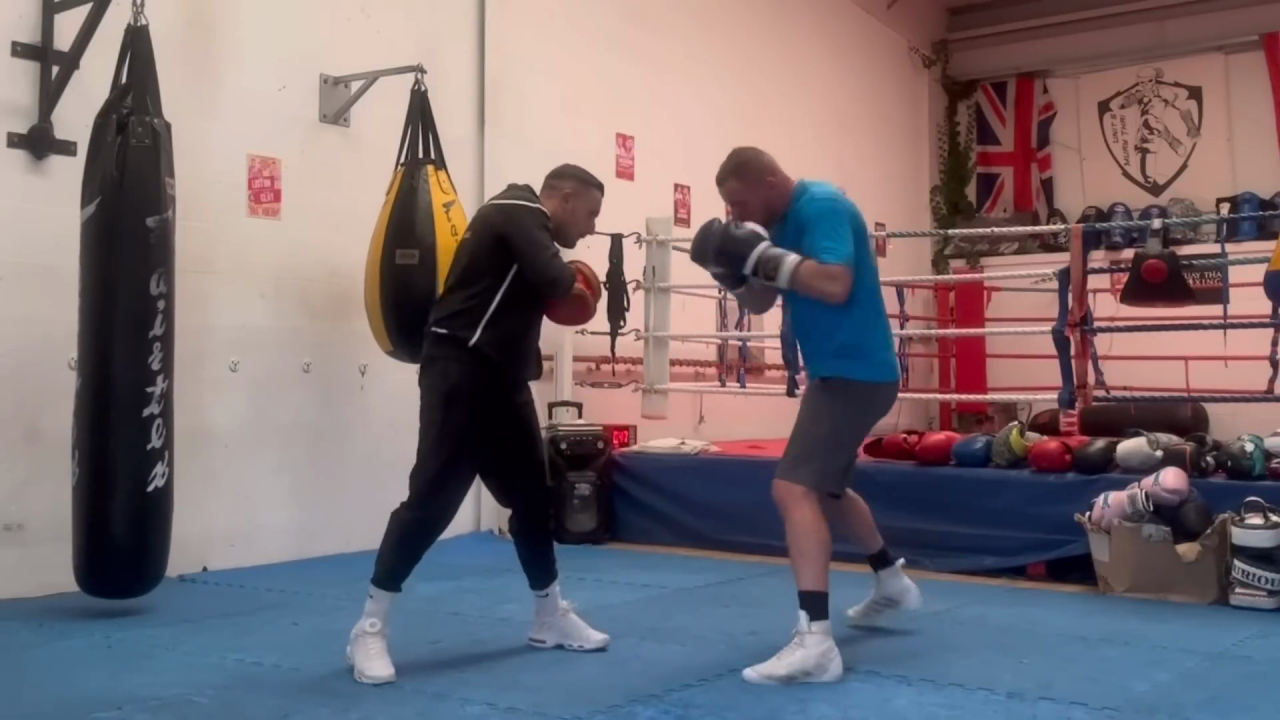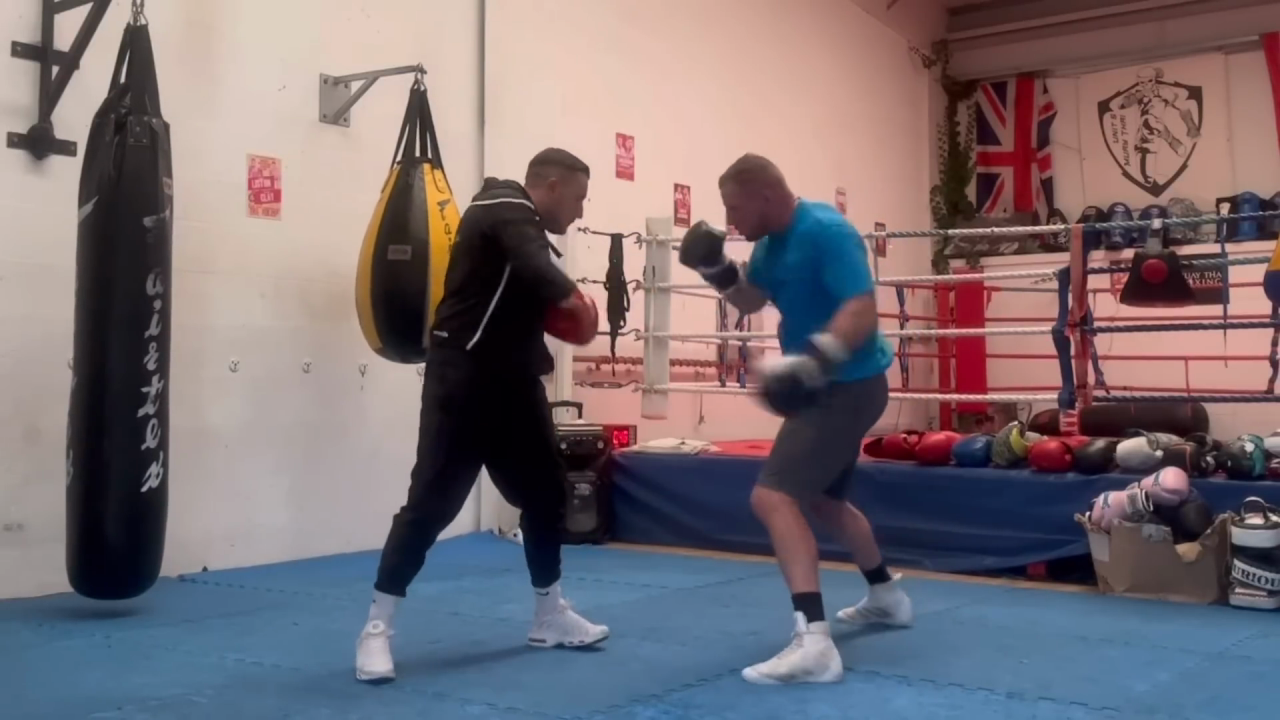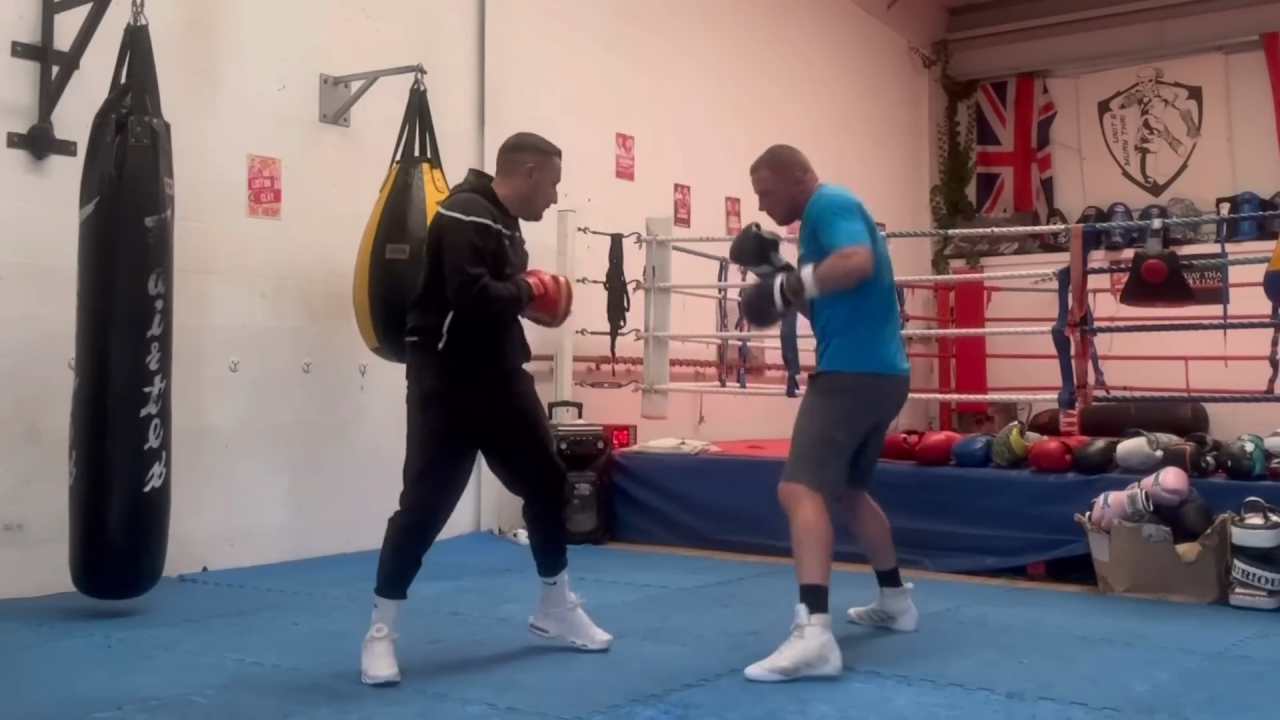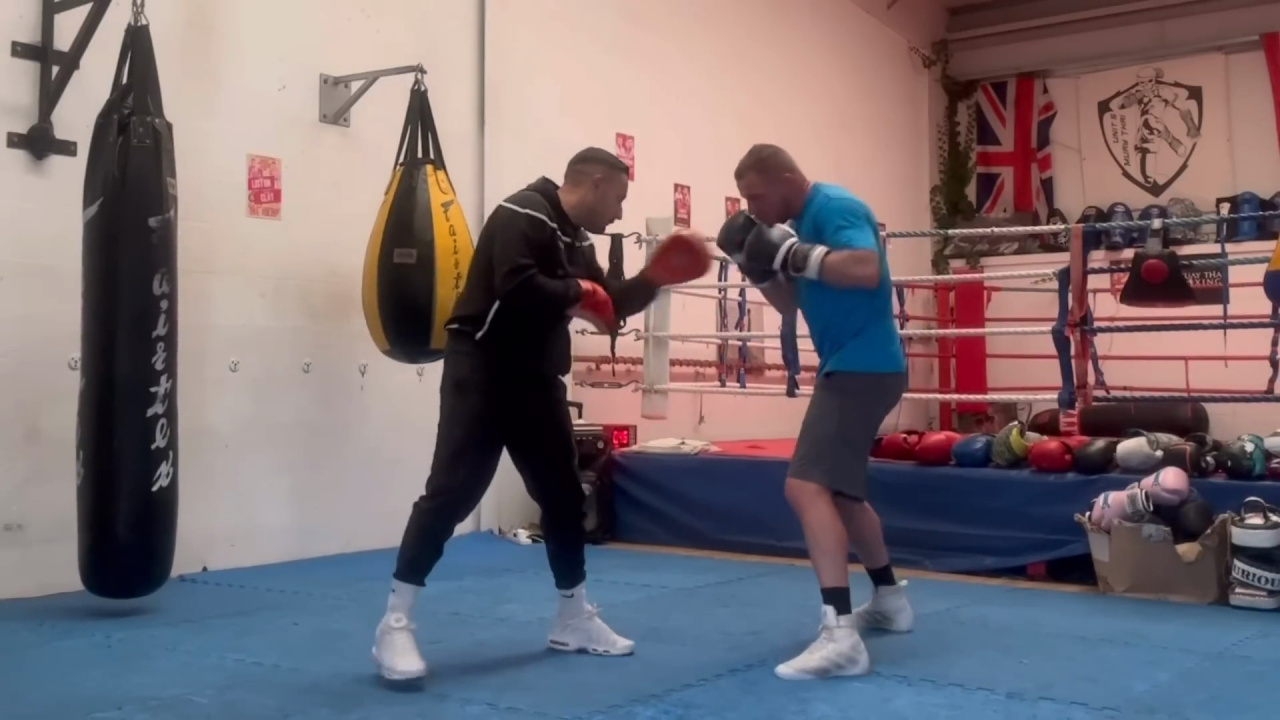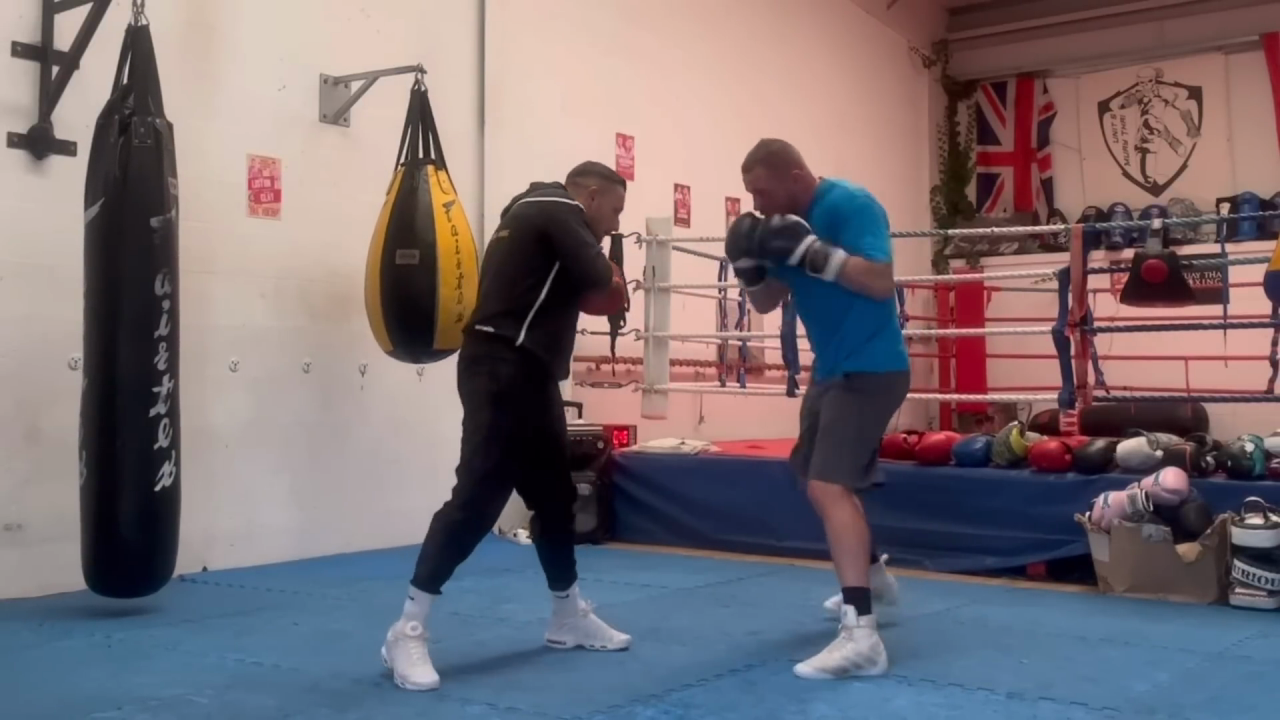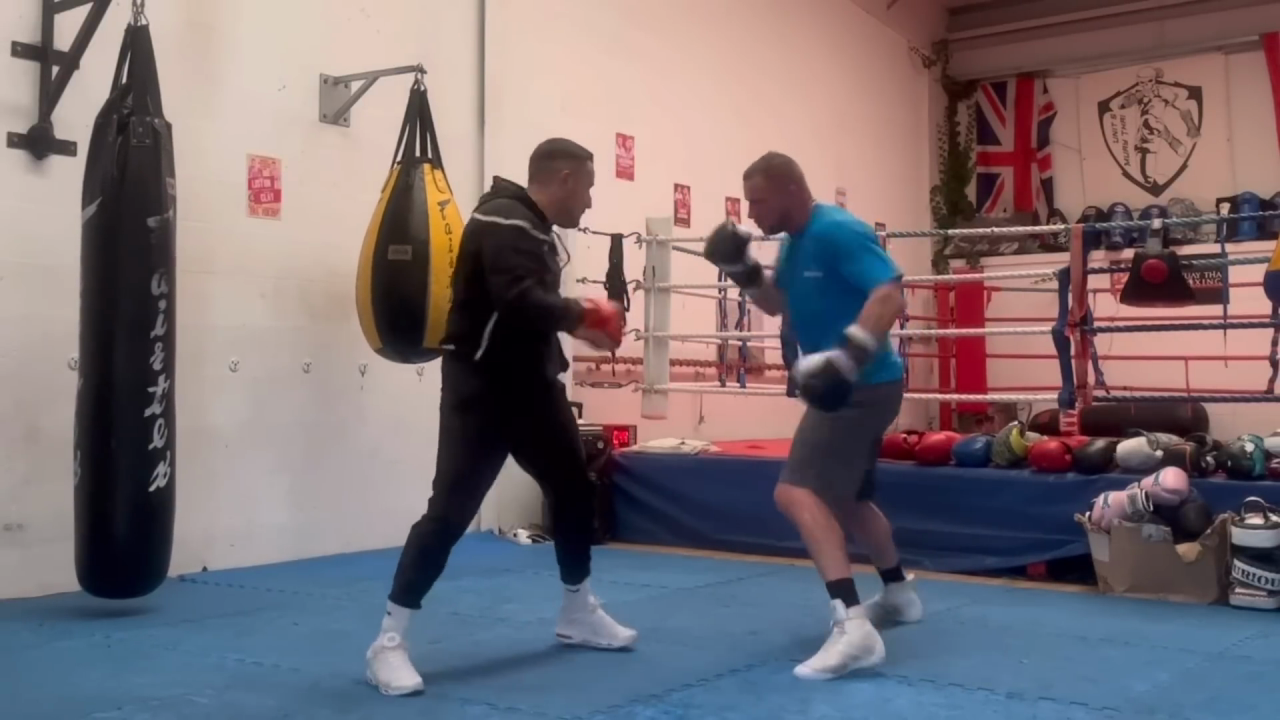
dt=0.5s
person 1, frame 1
left shoulder: (525, 229)
right shoulder: (518, 213)
right elbow: (549, 276)
left wrist: (564, 290)
right wrist: (572, 281)
left hip: (502, 379)
right hip: (460, 372)
left knee: (532, 496)
right knee: (433, 498)
left ankle: (551, 616)
right ankle: (370, 629)
person 1, frame 2
left shoulder: (522, 228)
right shoulder: (503, 211)
right elbow: (541, 275)
left wrist: (560, 307)
right wrist: (570, 298)
left hip: (514, 380)
right hip: (464, 377)
left knee: (545, 492)
right knee: (433, 500)
left ankle: (549, 615)
right ankle: (376, 629)
person 1, frame 3
left shoulder: (503, 220)
right shoulder: (464, 216)
right elbow: (470, 296)
left wrist: (532, 296)
right wrist: (527, 291)
left hip: (500, 374)
right hip: (446, 379)
left knee: (546, 483)
right knee: (425, 503)
left ankle: (556, 608)
right ankle: (380, 632)
person 1, frame 4
left shoulder: (574, 239)
right shoulder: (523, 214)
left elbow: (606, 303)
right elbow: (515, 286)
left wrist: (653, 278)
right wrist: (572, 295)
left hip: (537, 380)
right hip: (482, 370)
left knee: (564, 496)
right knee: (451, 492)
left ankle: (574, 619)
right ankle: (395, 624)
person 1, frame 5
left shoulder: (536, 220)
right shoulder: (555, 209)
right elbow: (596, 276)
left wrist: (596, 286)
right wrist: (608, 278)
left hip: (528, 376)
right hip: (502, 373)
left knee: (554, 496)
right knee: (477, 499)
left ankle: (569, 616)
right ankle: (408, 632)
person 1, frame 6
left shoulder: (534, 228)
right shoulder: (504, 225)
right elbow: (519, 302)
left wrist: (580, 315)
right wrist: (578, 316)
left hip: (533, 382)
right hip: (481, 387)
left knee: (575, 492)
right knee: (451, 510)
left ankle: (579, 612)
right ankle: (389, 641)
person 2, frame 1
left shoulder: (824, 206)
right shoulder: (767, 226)
left elbow: (836, 288)
right elbow: (756, 303)
left wrist: (766, 258)
right wrist: (727, 264)
left hip: (858, 374)
right hip: (833, 374)
left knee: (794, 488)
right knee: (827, 485)
left ankle: (815, 641)
right ankle: (890, 579)
person 2, frame 2
left shoulder: (823, 231)
right shoulder: (775, 241)
left elbow: (861, 310)
right elbow: (749, 300)
left wrist: (813, 362)
right wrist: (713, 265)
left hip: (847, 386)
right hip: (837, 387)
left knee: (774, 498)
right knee: (822, 495)
left ankle: (814, 641)
right ankle: (886, 596)
person 2, frame 3
left shoulder: (832, 206)
right shoulder: (818, 219)
left elbow: (858, 261)
right elbow: (823, 295)
left wrist: (786, 290)
right wrist: (778, 280)
left hip: (853, 372)
right hip: (880, 372)
left knee: (799, 488)
right knee: (848, 488)
left ankle: (813, 633)
right ankle: (895, 599)
person 2, frame 4
left shoulder: (834, 207)
right shoulder: (800, 221)
left elbow: (867, 269)
right elbow: (791, 302)
left wrist: (791, 252)
right wrist: (758, 263)
left hip: (862, 370)
right hip: (853, 369)
left knee: (806, 487)
right knee: (838, 489)
left ankle: (839, 635)
right ankle: (889, 599)
person 2, frame 5
left shoulder: (852, 203)
right shoulder: (778, 223)
left elbow: (881, 282)
right elbow: (763, 302)
left wrist: (810, 251)
right wrist: (750, 264)
left hip: (872, 369)
right hip: (829, 372)
left knee: (826, 487)
right knee: (824, 478)
left ankle: (861, 634)
right ankle: (873, 577)
person 2, frame 6
left shoulder: (837, 231)
right shoulder: (799, 238)
left elbow: (890, 295)
right elbow: (779, 304)
left wrist: (848, 354)
right wrist: (743, 269)
left hip: (860, 386)
right hip: (858, 386)
left knee: (796, 493)
right knee: (846, 492)
left ankle: (852, 628)
right ankle: (898, 593)
